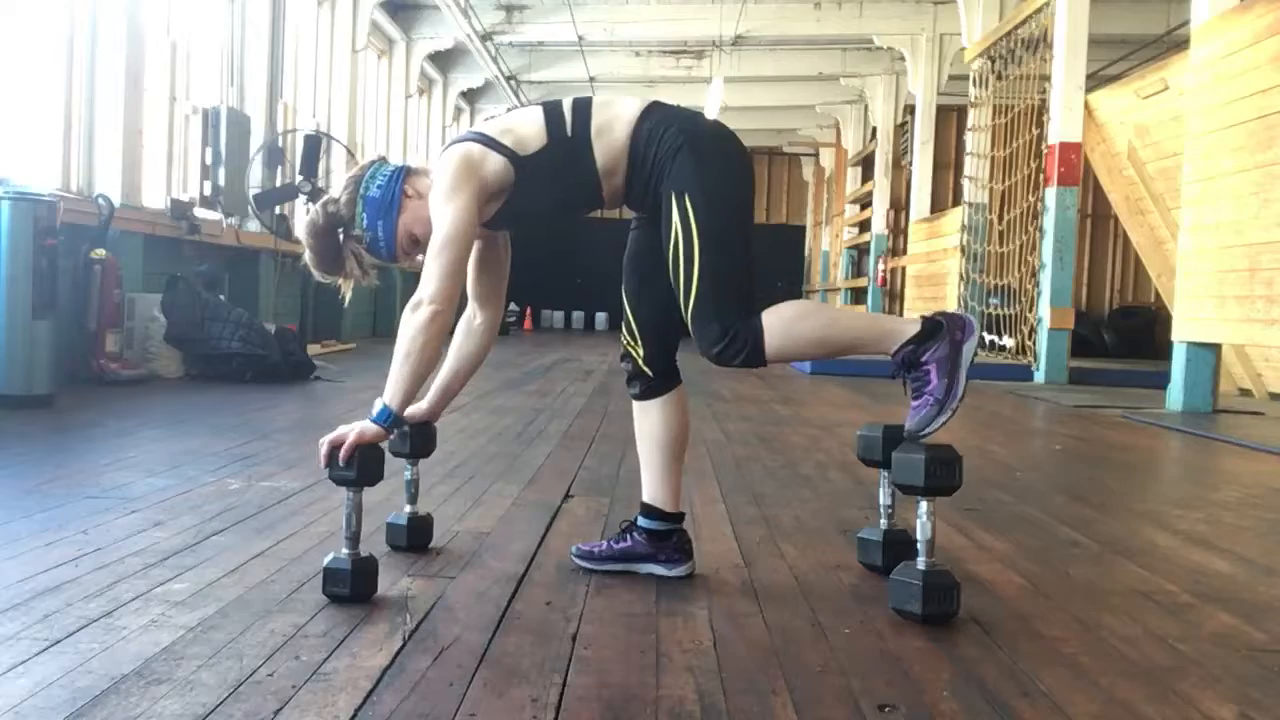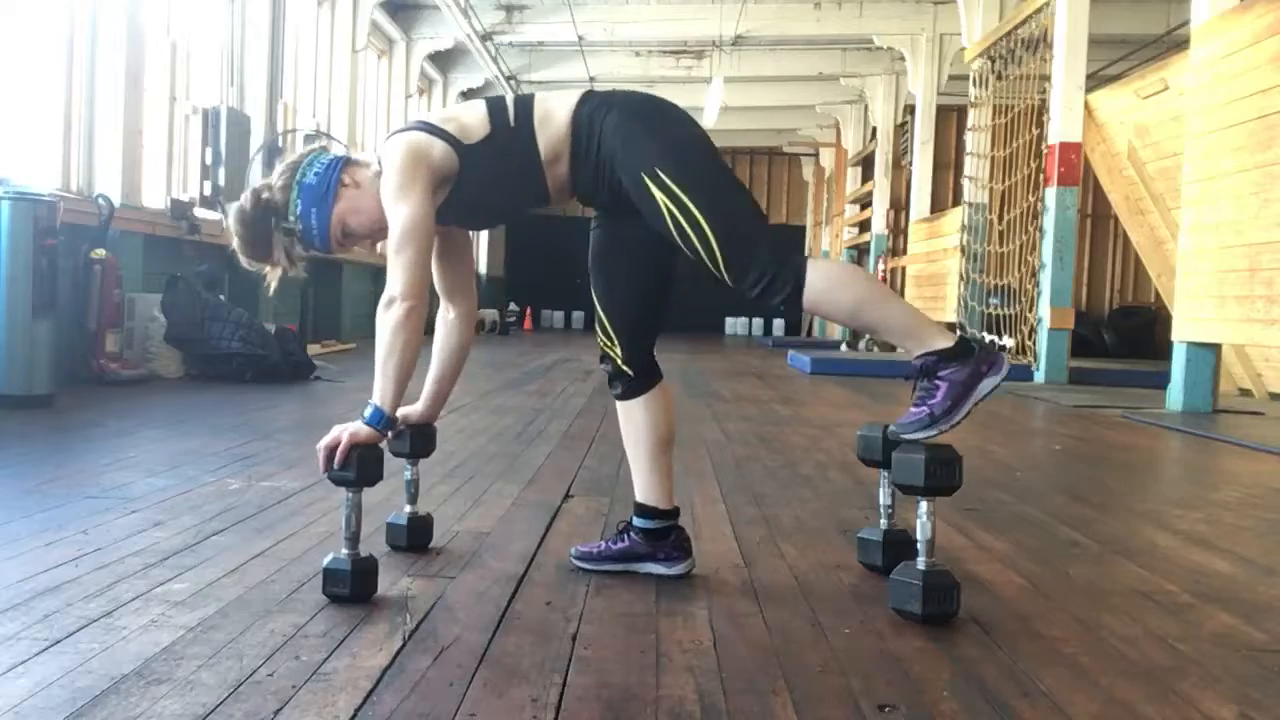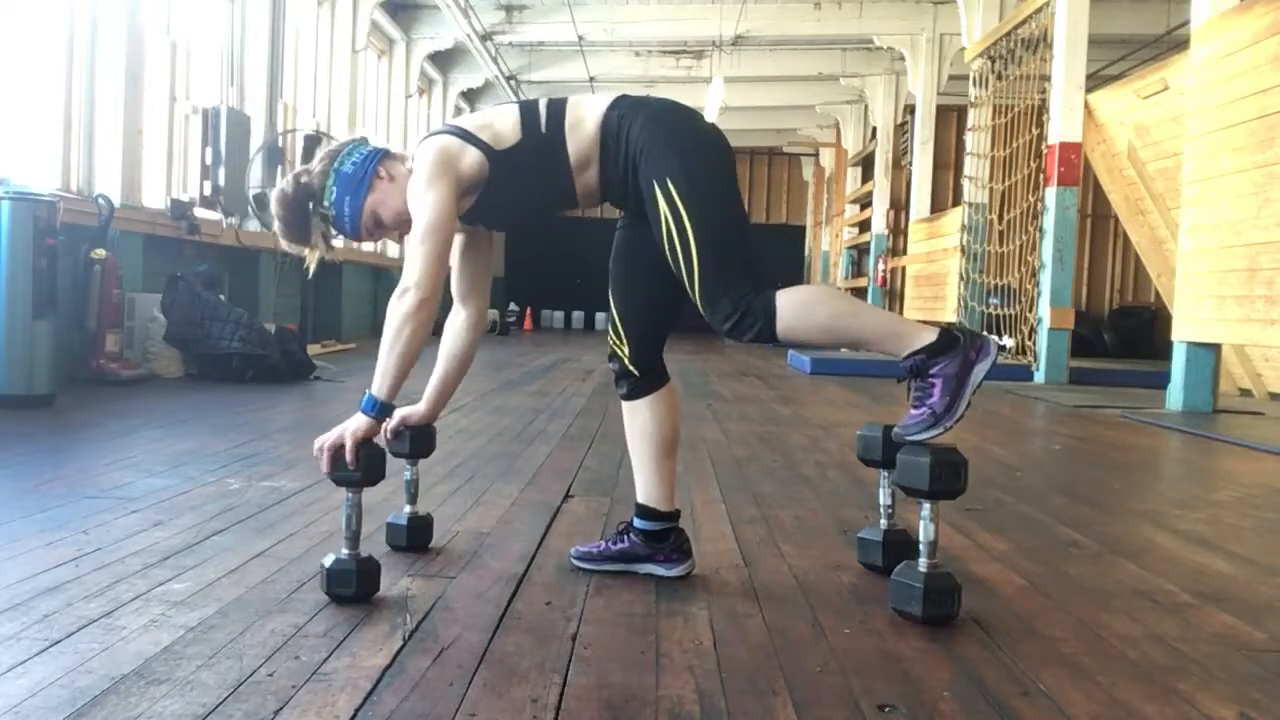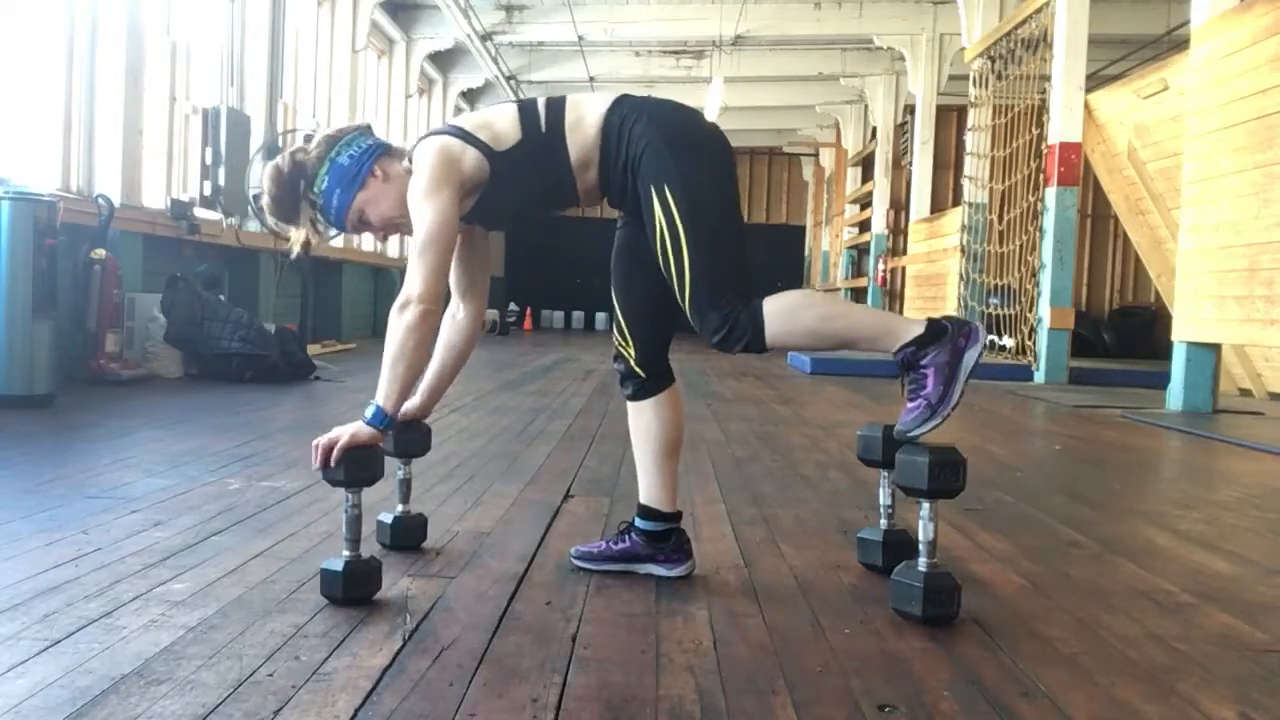
dt=0.4s
person 1, frame 1
left shoulder: (458, 172)
right shoulder: (479, 202)
left elbow: (430, 307)
right elbow: (482, 316)
left wrist: (383, 416)
right wrist: (429, 408)
left hip: (689, 158)
right hip: (665, 186)
left knee: (722, 337)
right knee: (645, 361)
left ankle: (924, 339)
right ankle: (660, 533)
person 1, frame 2
left shoulder: (405, 160)
right shoulder: (432, 200)
left elbow: (401, 304)
right elbow: (456, 309)
left wrist: (377, 418)
right wrist: (427, 408)
left hip: (636, 140)
right hip: (618, 184)
left knee: (764, 275)
right knee: (625, 359)
left ankle: (953, 358)
right ankle: (657, 530)
person 1, frame 3
left shoulder: (436, 162)
right shoulder: (460, 198)
left elbow: (415, 296)
right elbow: (468, 309)
left wrist: (372, 408)
right wrist: (426, 410)
left hip: (664, 149)
right hip: (645, 183)
left knee: (739, 311)
right knee: (633, 360)
left ankle: (939, 350)
right ankle: (658, 532)
person 1, frame 4
left shoulder: (436, 166)
right shoulder: (459, 194)
left elbow: (417, 305)
right elbow: (464, 309)
left wrist: (377, 419)
right wrist: (420, 405)
left hip: (665, 151)
right hip: (647, 180)
left knee: (725, 321)
right knee: (639, 360)
left ankle: (927, 341)
right ankle: (658, 532)
